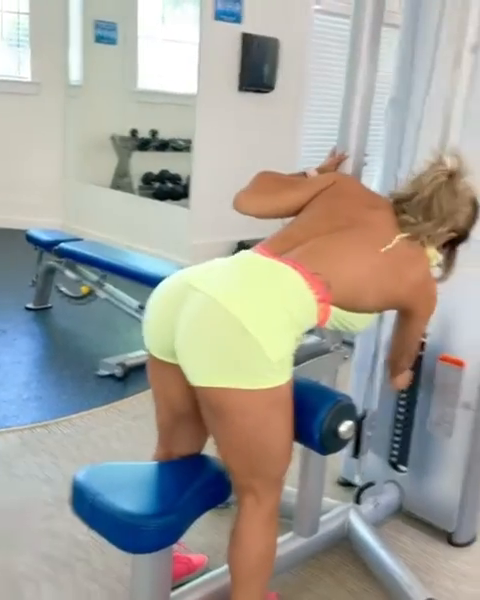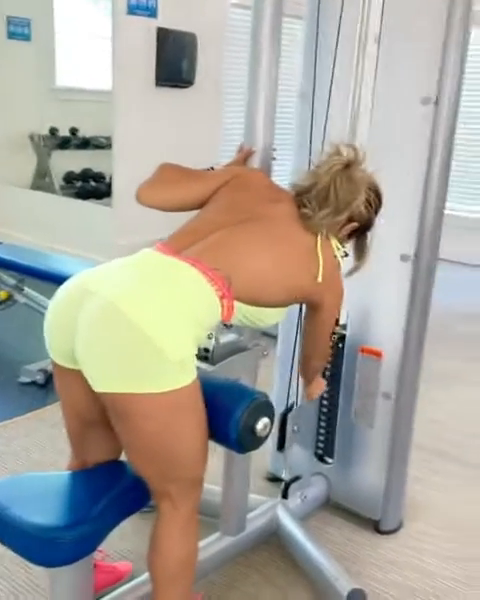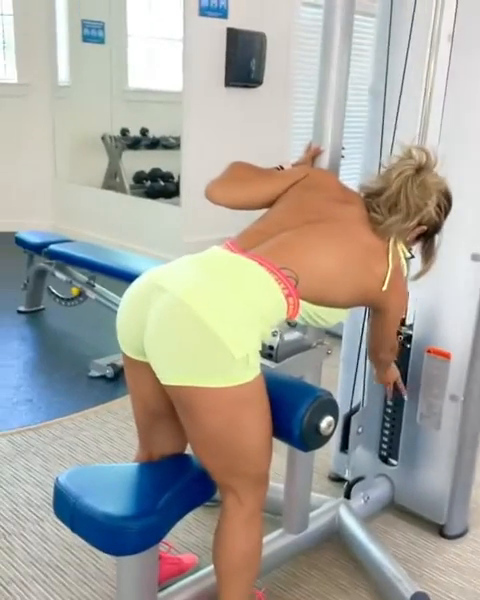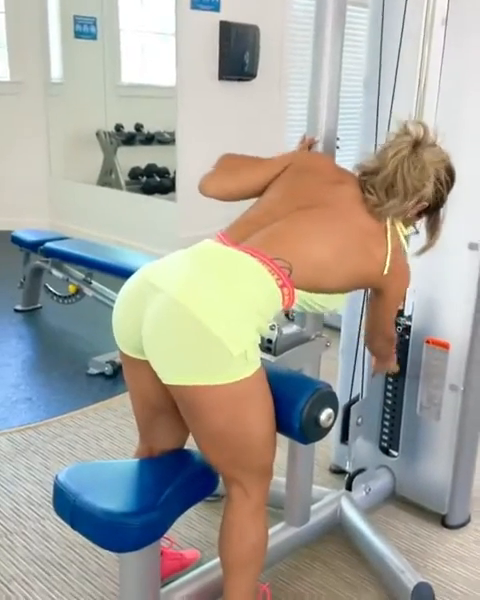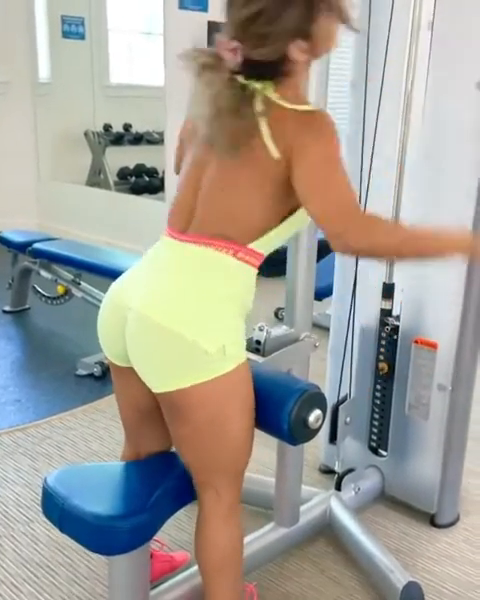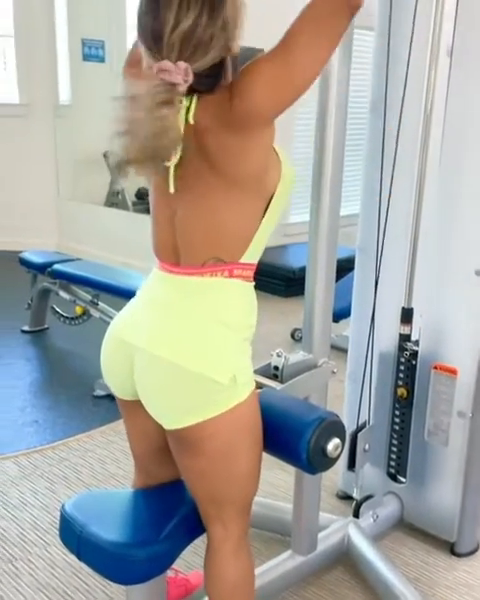
dt=0.5s
person 1, frame 1
left shoulder: (348, 189)
right shoulder: (418, 279)
left elbow: (248, 199)
right elbow: (401, 358)
left wrist: (314, 177)
right wrist: (399, 375)
left hip: (177, 290)
right hip: (243, 327)
left knee: (174, 455)
right knee: (260, 497)
person 1, frame 2
left shoulder: (251, 182)
right shoulder: (325, 272)
left elbow: (150, 190)
right elbow: (313, 360)
right wrist: (312, 383)
left hip: (77, 295)
right hip: (144, 329)
left knee: (89, 464)
right knee: (179, 500)
person 1, frame 3
left shoulder: (320, 182)
right shoulder: (389, 275)
left elbow: (220, 188)
right elbow: (381, 354)
right wrist: (387, 371)
left hip: (149, 290)
right hip: (210, 325)
left knee: (157, 455)
right knee: (245, 494)
person 1, frame 4
left shoulder: (313, 166)
right shoulder: (390, 256)
left elbow: (214, 181)
right elbow: (380, 339)
right wrist: (387, 359)
left hip: (145, 289)
right hip: (207, 322)
left knee: (158, 450)
right knee: (250, 487)
person 1, frame 5
left shoulder: (214, 95)
right shoulder: (304, 128)
right elbow: (351, 232)
left hip: (127, 297)
right hip: (193, 322)
left knee: (143, 453)
right knee: (220, 494)
person 1, frame 6
left shoulder: (150, 109)
right shoulder: (242, 112)
left elbow: (138, 57)
left hip: (133, 333)
right hip: (200, 352)
left knee: (154, 488)
right knee: (227, 527)
